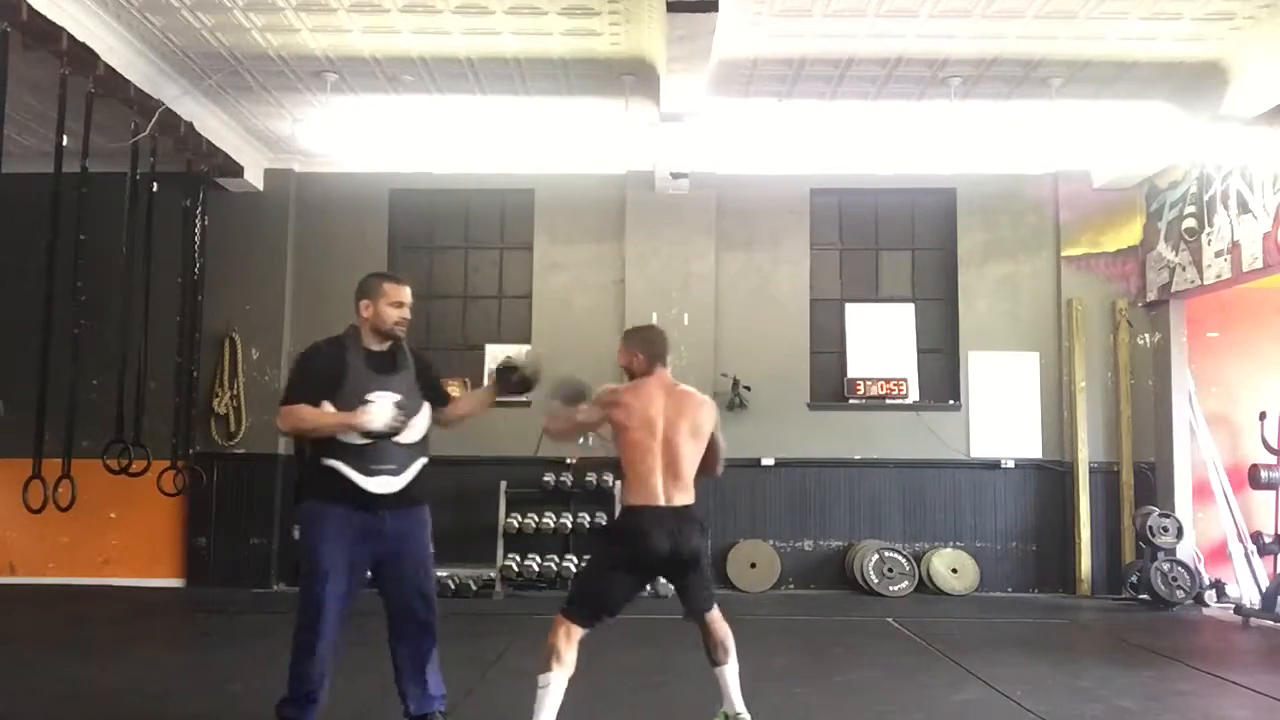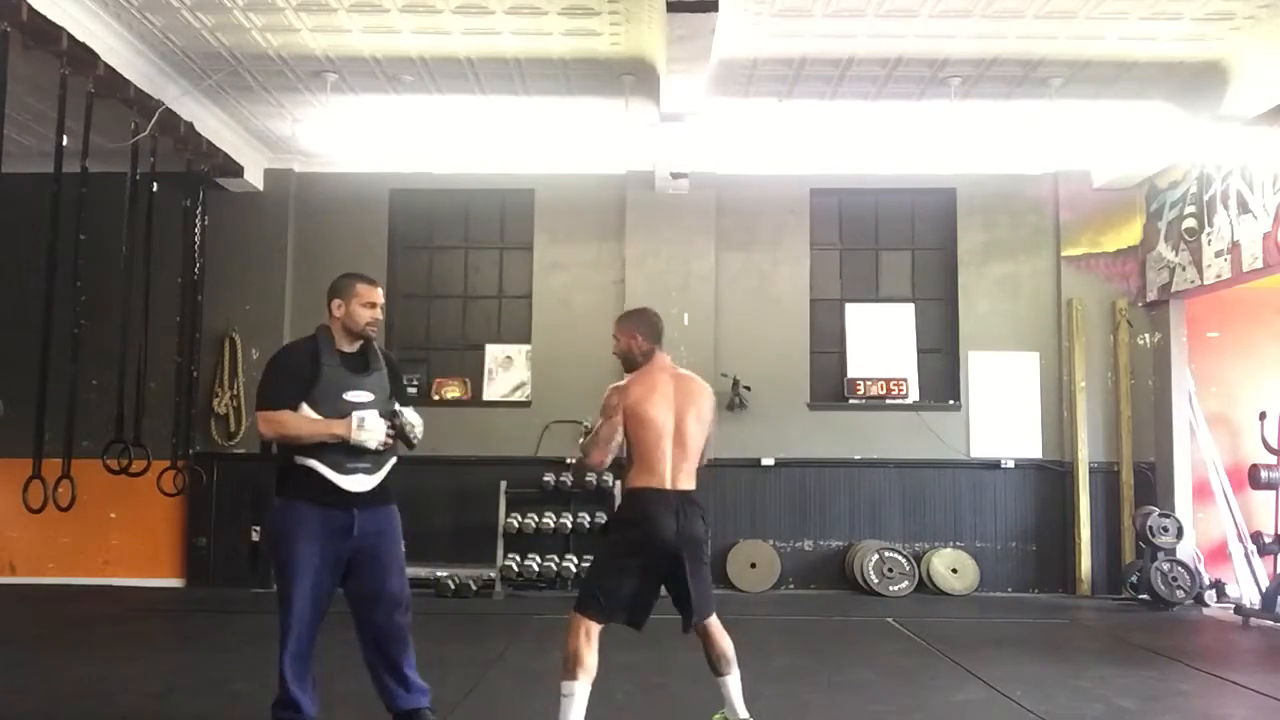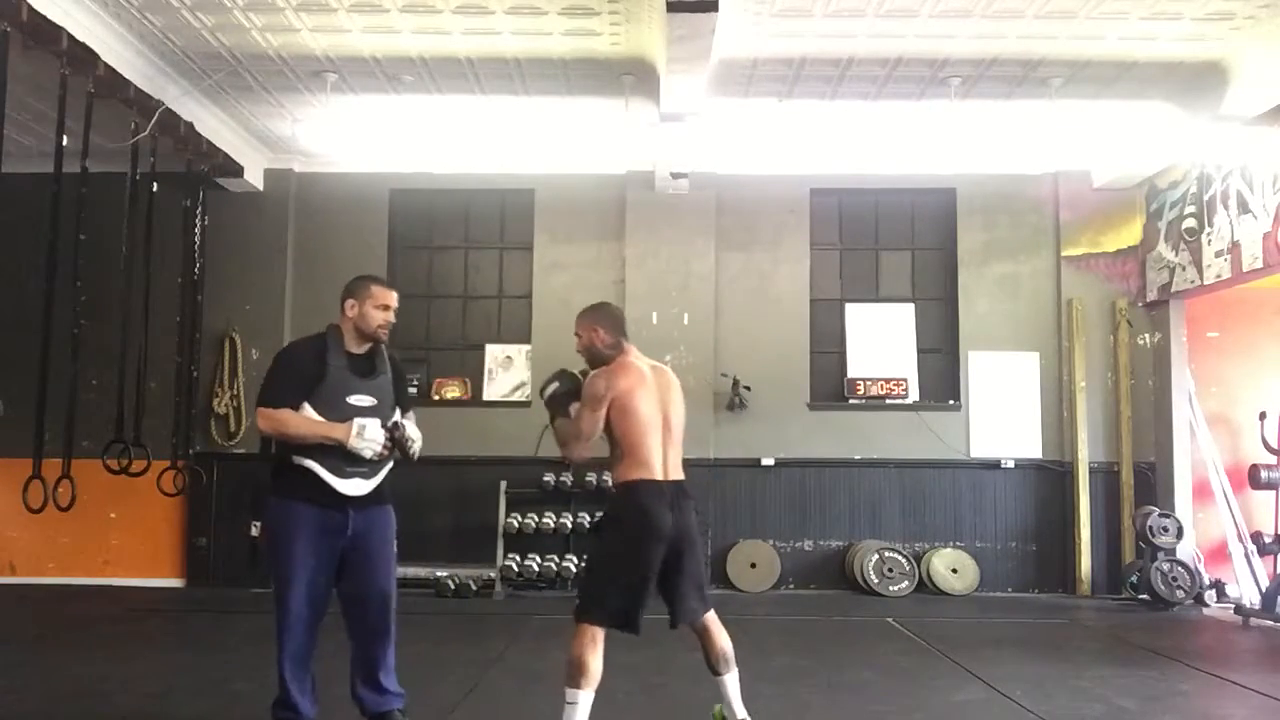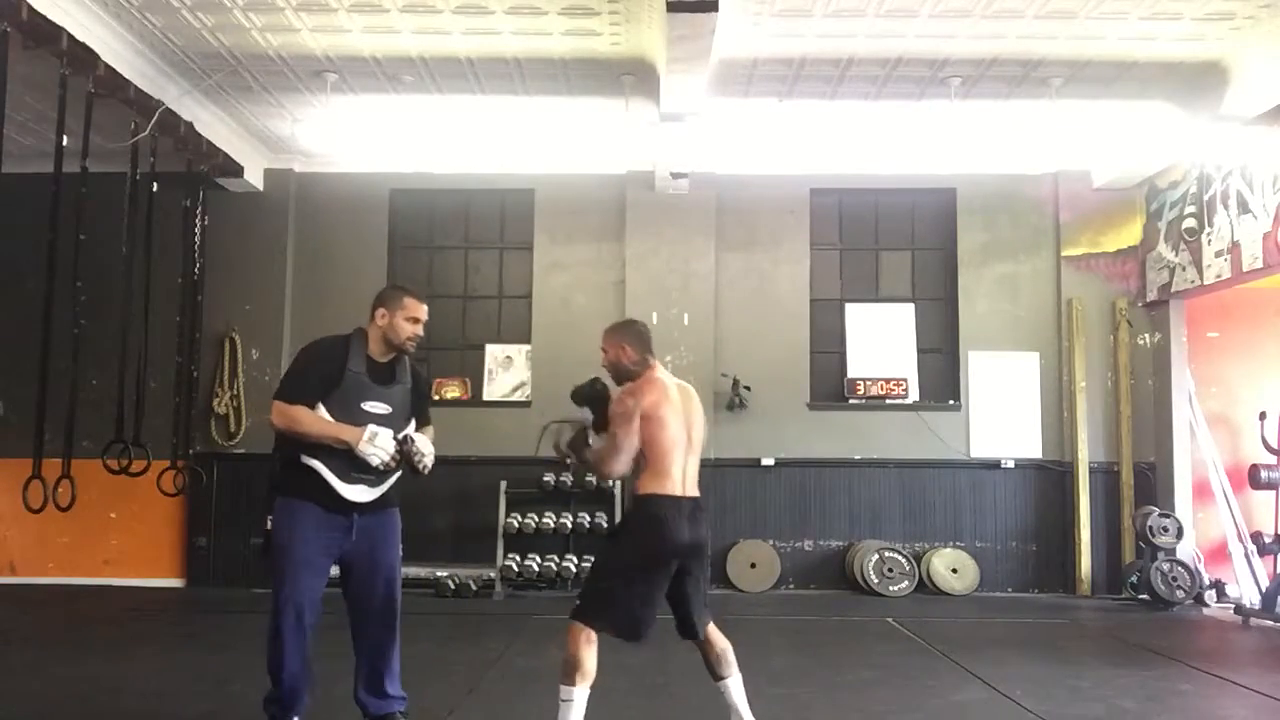
dt=0.3s
person 1, frame 1
left shoulder: (414, 361)
right shoulder: (324, 358)
left elbow: (448, 409)
right elbow: (288, 419)
left wrist: (496, 391)
right wrist: (357, 418)
left hip: (403, 510)
right hip: (335, 509)
left knee: (417, 611)
right knee: (321, 614)
person 1, frame 2
left shoulder: (384, 362)
right shoulder: (297, 358)
right elbow: (269, 423)
left wrist: (407, 422)
right wrist: (347, 427)
left hip: (375, 509)
right hip: (308, 510)
left knee: (389, 609)
right knee: (300, 616)
person 1, frame 3
left shoulder: (390, 366)
right shoulder: (304, 355)
left elbow: (401, 418)
right elbow: (268, 419)
left wrist: (408, 433)
right wrist: (346, 433)
left hip: (370, 509)
right hip: (304, 508)
left knee: (376, 607)
right knee: (298, 612)
person 1, frame 4
left shoulder: (413, 378)
right shoulder: (326, 356)
left elbow: (422, 429)
right elbow: (282, 414)
left wrist: (423, 447)
right wrist: (356, 436)
left hip: (377, 512)
right hip: (309, 506)
left knee: (381, 610)
right knee: (294, 609)
person 2, frame 1
left shoulder: (618, 398)
right shoulder: (704, 405)
left elbow: (556, 429)
right elbow: (714, 467)
left wrist: (570, 405)
left hip: (637, 529)
right hip: (686, 528)
left knee: (568, 626)
right knee: (707, 613)
person 2, frame 2
left shoulder: (624, 391)
right shoulder: (702, 390)
left elbow: (596, 460)
left wrist: (590, 440)
left hip: (642, 515)
right hip: (688, 515)
left knee: (585, 624)
right knee: (705, 620)
person 2, frame 3
left shoulder: (604, 379)
right shoulder: (667, 377)
left elbow: (574, 450)
left wrist: (558, 408)
left hip: (638, 507)
right hip: (680, 504)
left knee: (590, 627)
right knee: (702, 616)
person 2, frame 4
left shoulder: (633, 394)
right shoulder: (688, 394)
left elbow: (614, 465)
left wrist: (581, 452)
right wrist: (610, 412)
left hip: (653, 520)
right hip: (693, 521)
left knee: (584, 628)
right knee: (702, 626)
